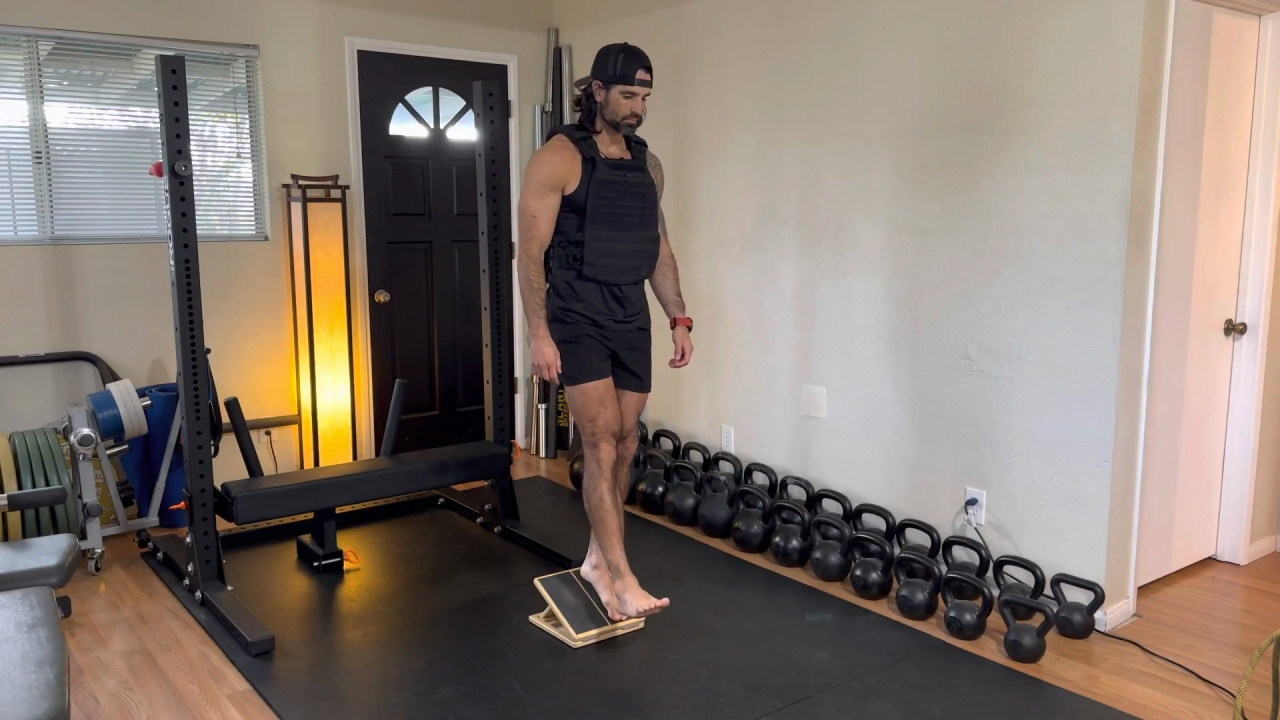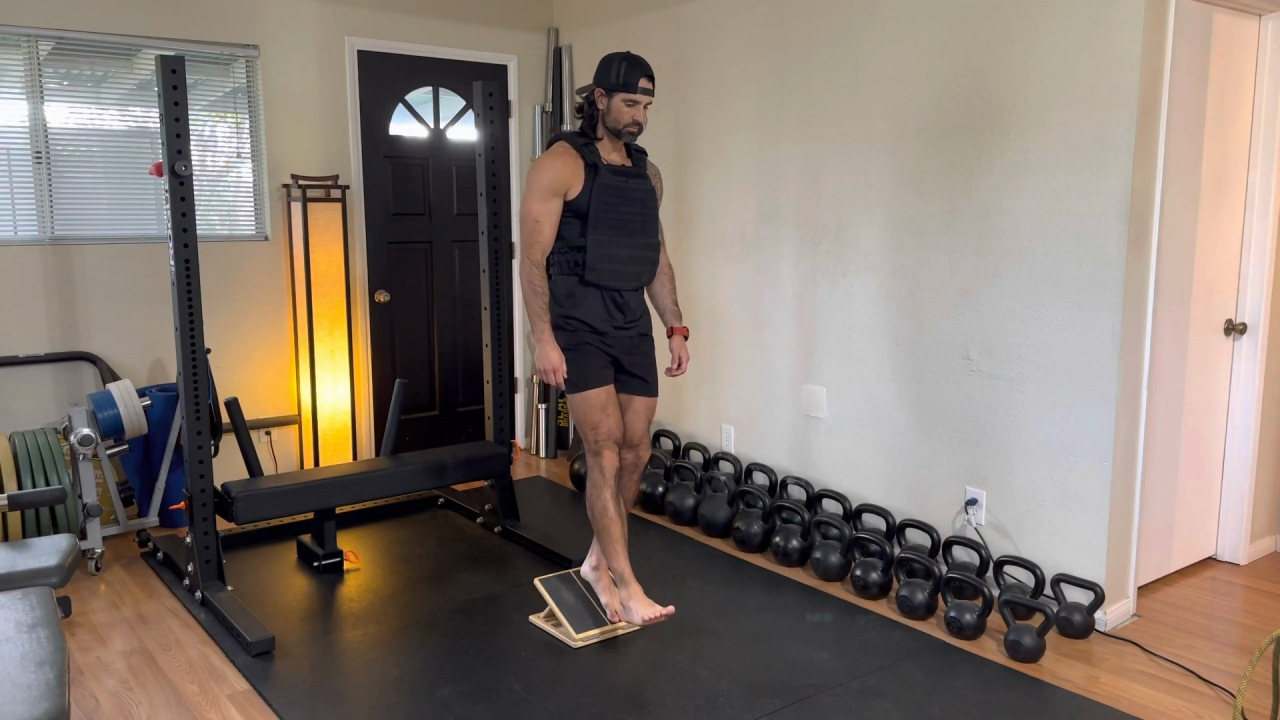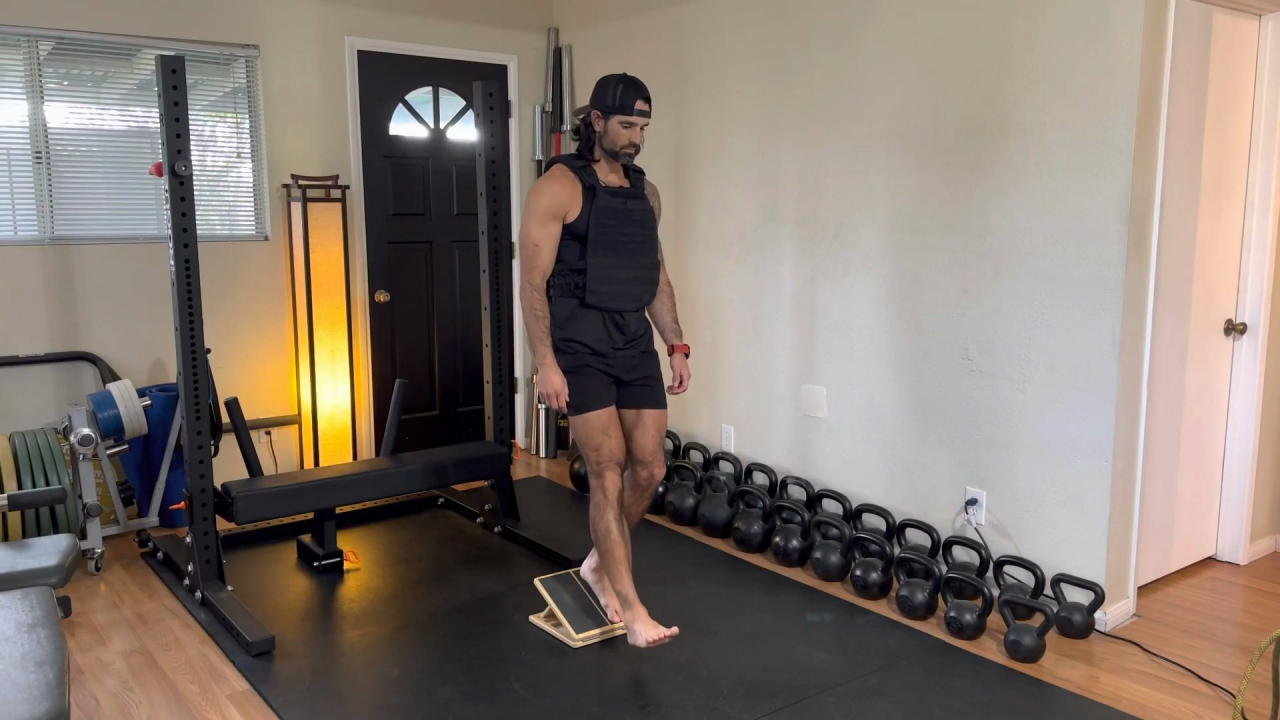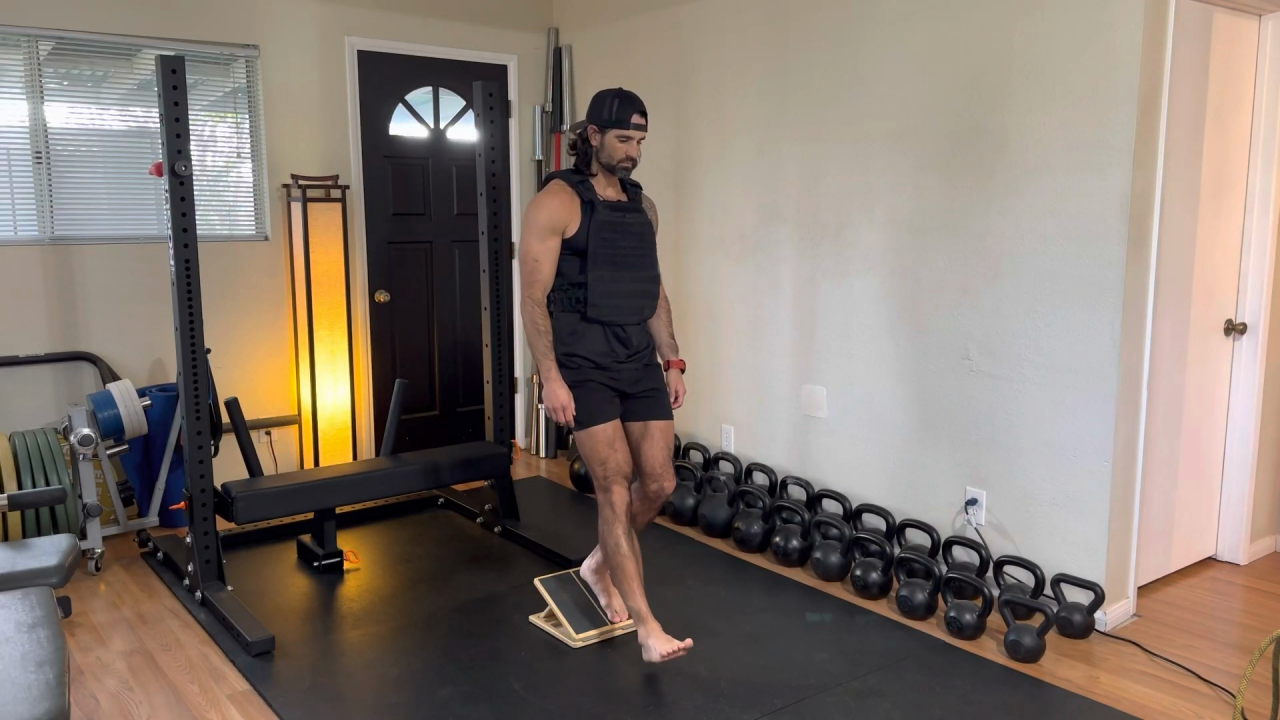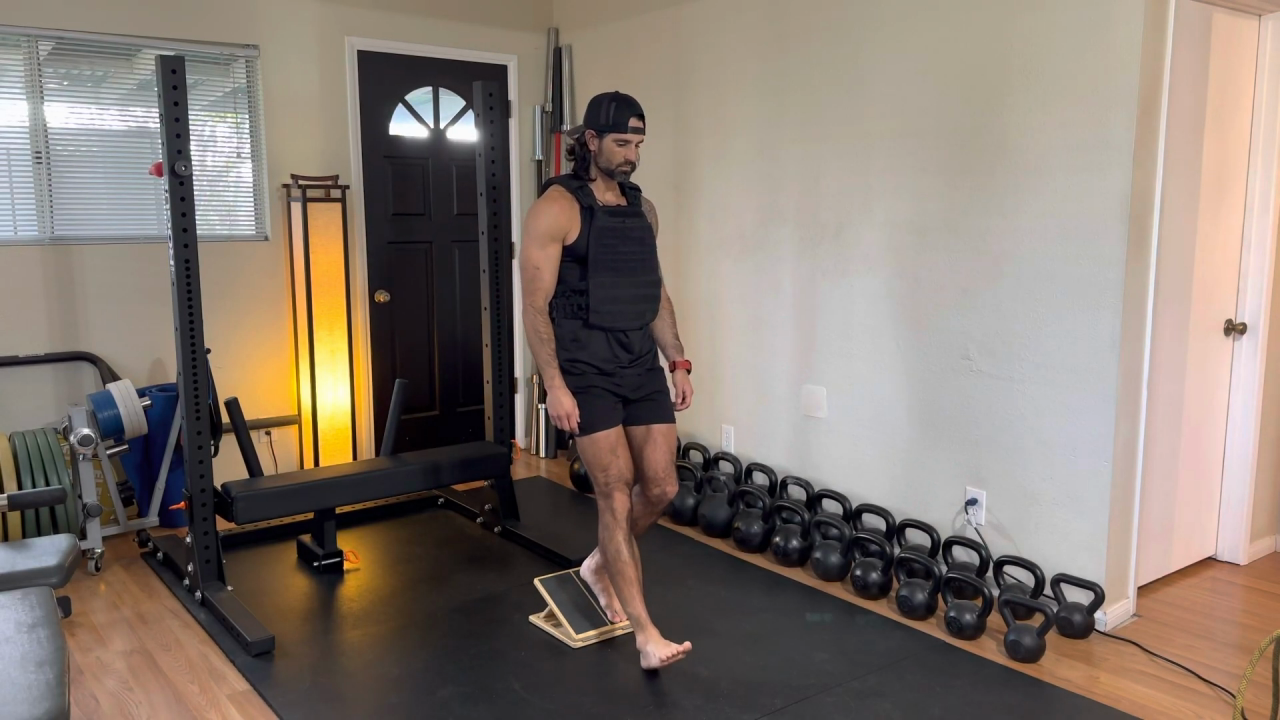
dt=0.5s
person 1, frame 1
left shoulder: (647, 164)
right shoulder: (559, 158)
left elbow: (659, 248)
right elbow: (531, 254)
left wrist: (679, 318)
right wrist: (539, 334)
left hip: (631, 320)
right hip: (577, 320)
left knee: (624, 448)
right knee: (602, 447)
left ankle: (597, 561)
right ankle: (623, 579)
person 1, frame 2
left shoulder: (647, 172)
right shoulder: (560, 164)
right elbow: (533, 259)
left wrist: (676, 327)
right wrist: (543, 338)
left hip: (633, 327)
right hip: (580, 329)
left knee: (634, 453)
right knee: (605, 454)
left ankle: (599, 562)
right ankle: (628, 587)
person 1, frame 3
left shoulder: (646, 192)
right shoulder: (559, 187)
right elbow: (533, 283)
left wrist: (676, 345)
right wrist: (546, 362)
left hip: (635, 347)
right hip: (580, 350)
left knee: (648, 470)
right knee: (609, 475)
left ankle: (600, 564)
right ankle: (634, 611)
person 1, frame 4
left shoulder: (643, 205)
right shoulder: (556, 202)
right elbow: (534, 298)
left wrist: (672, 360)
right wrist: (551, 378)
left hip: (638, 361)
right hip: (584, 365)
left knee: (658, 482)
right knee: (616, 489)
left ankle: (600, 564)
right ankle: (647, 626)
person 1, frame 5
left shoulder: (643, 209)
right shoulder: (556, 208)
right elbow: (536, 306)
left wrist: (678, 361)
right wrist: (555, 385)
left hip: (641, 365)
right hip: (586, 371)
left knee: (661, 486)
right knee: (617, 494)
left ankle: (601, 565)
right ankle: (645, 632)
